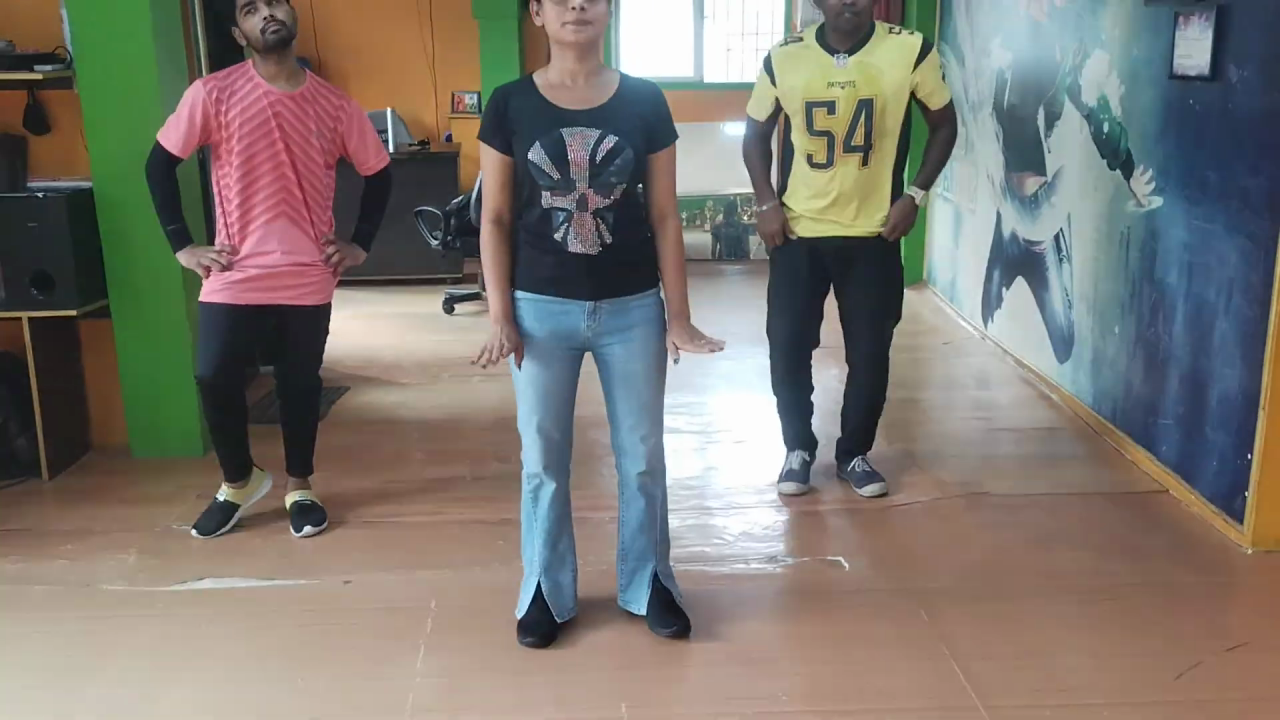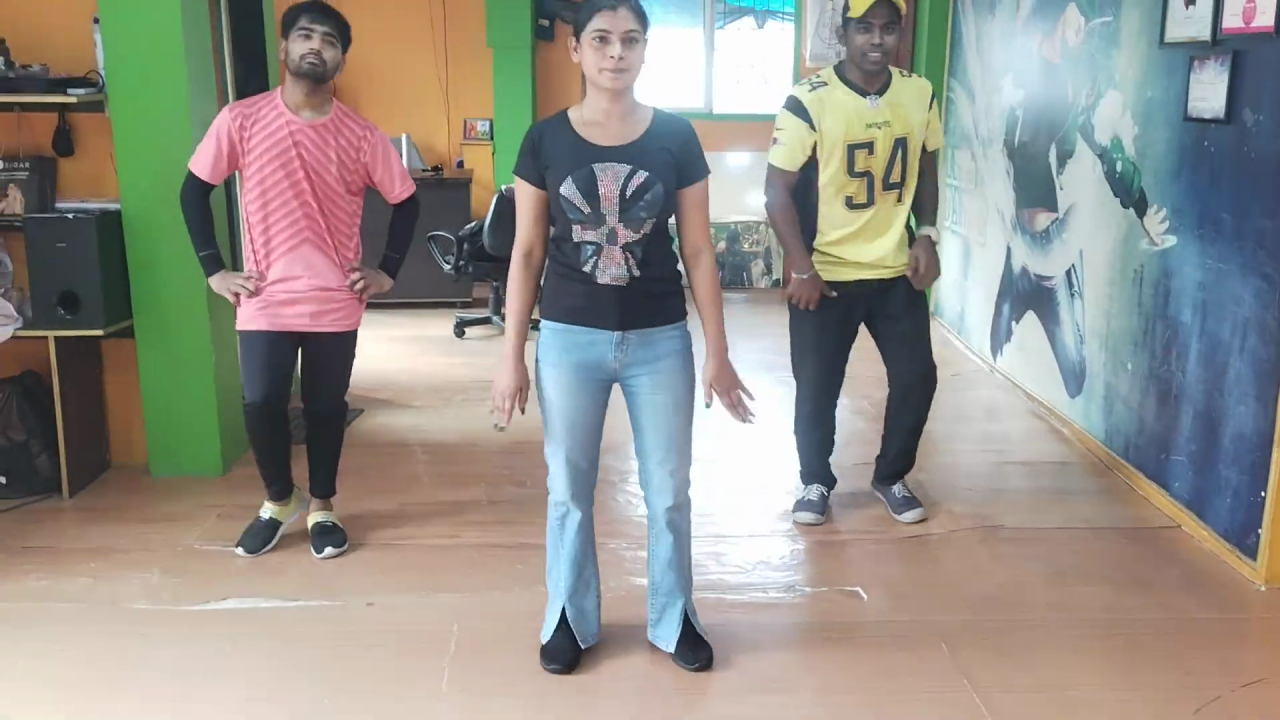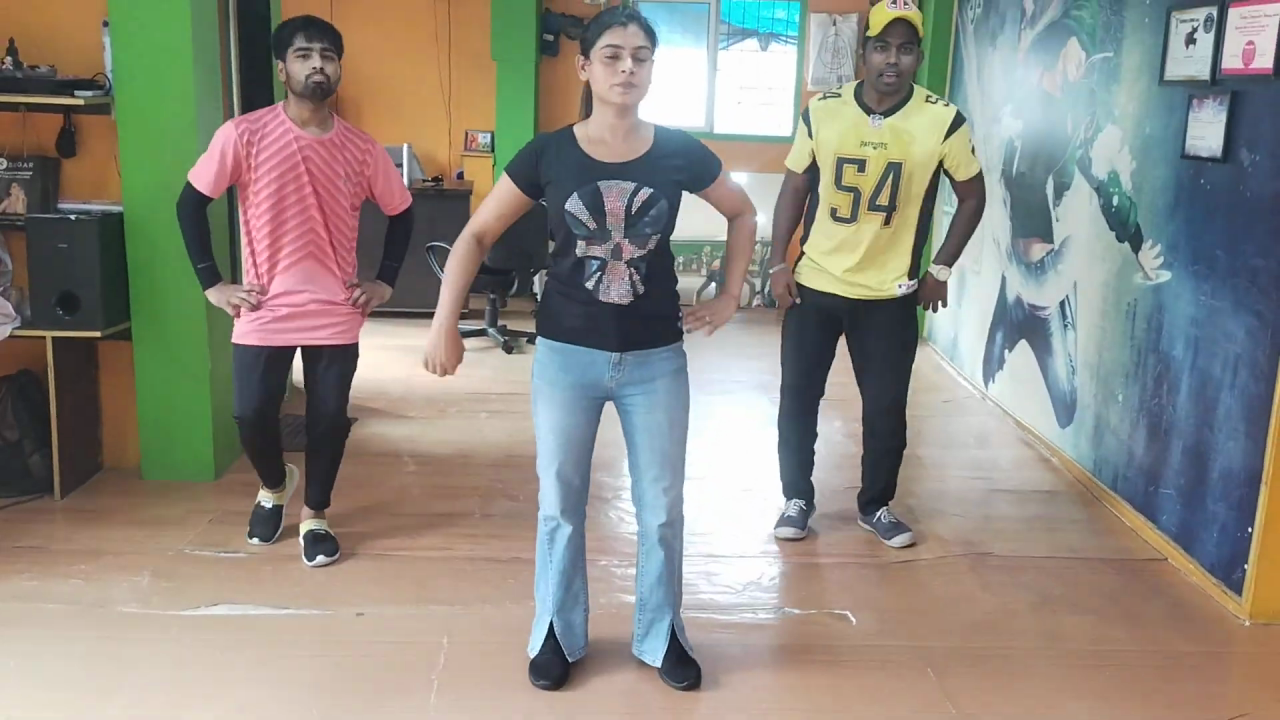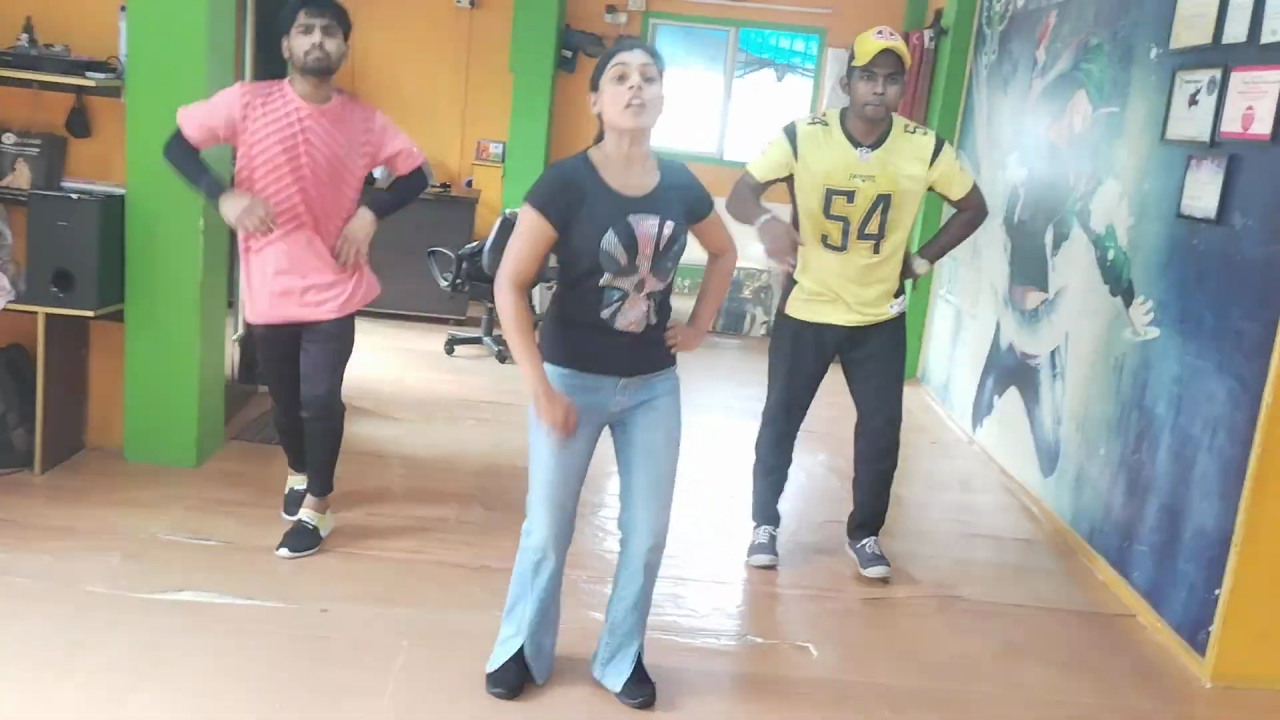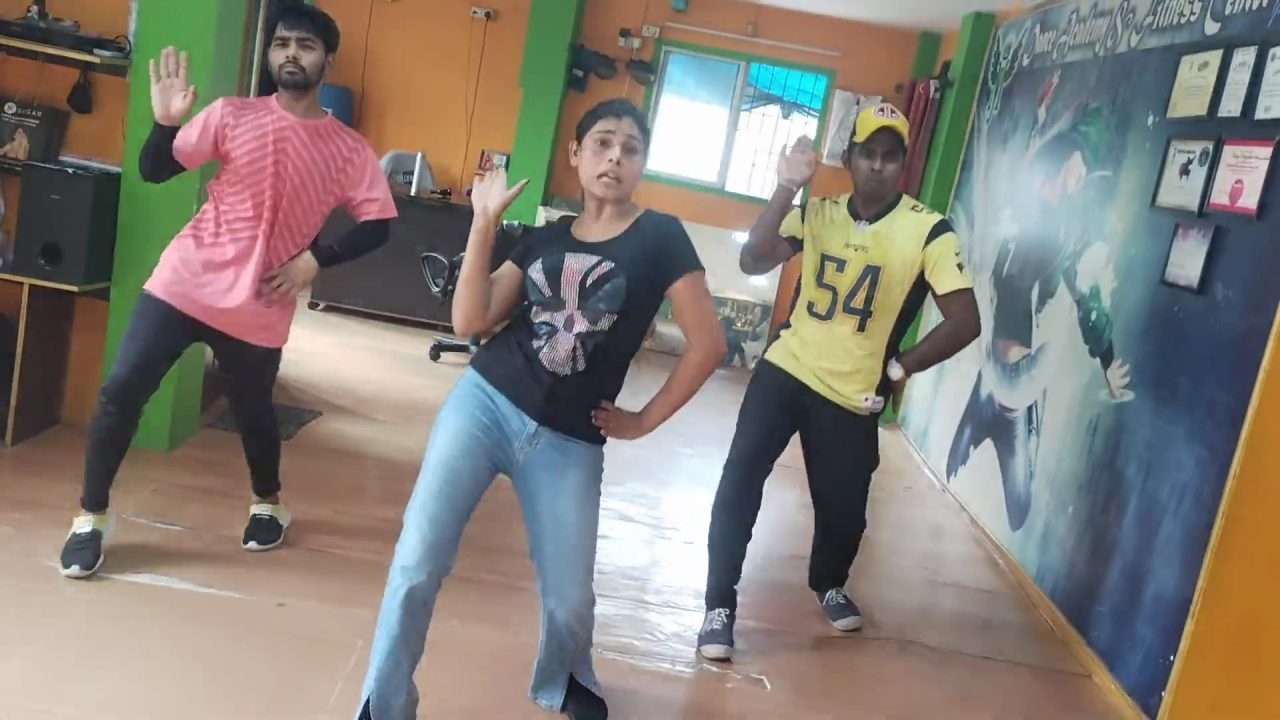
dt=0.5s
person 1, frame 1
left shoulder: (645, 102)
right shoulder: (510, 104)
left elbow: (664, 217)
right elbow: (496, 219)
left wrist: (679, 316)
right wrist: (500, 317)
left hip: (632, 308)
right hip: (542, 308)
left knee: (641, 453)
right knee: (543, 458)
left ankle: (649, 583)
right ankle: (545, 591)
person 1, frame 2
left shoulder: (675, 137)
right shoulder: (545, 140)
left elbow: (699, 250)
right elbow: (528, 252)
left wrist: (718, 355)
right wrist: (512, 356)
left hip: (659, 340)
right hip: (569, 338)
left knee: (668, 489)
right knee: (569, 488)
left ankle: (673, 617)
right ankle: (569, 618)
person 1, frame 3
left shoulder: (679, 152)
right shoulder: (546, 153)
left elbow: (744, 214)
right elbow: (475, 237)
left wrist: (728, 295)
right wrist: (443, 322)
left hip: (656, 359)
right hip: (566, 355)
left knee: (661, 506)
right knee: (561, 503)
left ankle: (661, 635)
right ankle: (558, 634)
person 1, frame 4
left shoulder: (679, 184)
right shoulder: (568, 181)
left elbow: (723, 251)
right elbow: (510, 283)
left wrist: (698, 325)
right wrist: (540, 387)
left hip: (653, 385)
right hip: (574, 380)
left knee: (647, 534)
right knee: (548, 532)
left ankle: (621, 658)
right ankle: (522, 647)
person 1, frame 5
left shoulder: (661, 238)
right shoulder: (542, 238)
left elbow: (708, 344)
right elbow: (469, 322)
left wrist: (643, 420)
right wrist: (484, 224)
left hip: (567, 442)
right hip: (483, 405)
left knee: (569, 601)
right knee: (416, 561)
person 2, frame 1
left shoulder: (335, 105)
right shoulder: (212, 94)
left elbow: (378, 173)
right elbow: (160, 164)
left wrist: (360, 244)
right wrist: (182, 245)
left hip: (308, 273)
right hip: (236, 270)
left knee: (300, 380)
right knee: (215, 375)
left ankle: (299, 486)
right ankle: (239, 481)
person 2, frame 2
left shoulder: (360, 134)
right shoulder: (240, 120)
left elbow: (405, 200)
right elbow: (194, 190)
left wrist: (386, 271)
right wrist: (214, 270)
left hip: (335, 298)
right hip: (267, 294)
left knee: (326, 405)
right knee: (263, 402)
left ankle: (320, 507)
right ankle: (277, 500)
person 2, frame 3
left shoulder: (362, 149)
right shoulder: (243, 135)
left elbow: (401, 213)
right elbow: (190, 203)
left wrist: (384, 281)
right wrist: (212, 283)
left hip: (335, 311)
right hip: (265, 309)
left knee: (328, 415)
right knee: (252, 414)
left ankle: (315, 514)
right ankle: (274, 488)
person 2, frame 4
left shoulder: (363, 121)
right shoulder: (247, 103)
left elbow: (416, 172)
right elbow: (178, 144)
left wrist: (371, 211)
right wrist: (223, 196)
left hip: (331, 287)
right hip: (267, 284)
left knee: (320, 396)
right knee: (283, 393)
left ankle: (317, 507)
right ankle: (300, 472)
person 2, frame 5
left shoulder: (349, 147)
right shoulder: (231, 116)
left elbow: (379, 223)
right elbow: (154, 169)
left wrist: (316, 257)
right wrist: (165, 119)
left hip: (258, 302)
right hip: (189, 280)
left knee: (254, 411)
right knee: (123, 387)
left ankle: (266, 504)
right ankle: (91, 515)
person 3, frame 1
left shoulder: (911, 50)
right shoulder: (783, 59)
left elbow: (945, 127)
right elbow: (756, 135)
left wrist: (914, 194)
right wrist: (765, 205)
left hip: (873, 236)
right hip: (798, 233)
left knee: (870, 351)
right knee: (787, 344)
left ankle: (854, 453)
right ankle: (799, 448)
person 3, frame 2
left shoulder: (920, 94)
right shoulder: (808, 101)
right elbow: (778, 190)
left wrist: (926, 236)
right wrist: (801, 269)
left hip: (897, 270)
right hip: (826, 274)
left knee: (917, 377)
right knee: (817, 387)
left ankle: (891, 477)
right ankle: (816, 481)
person 3, frame 3
left shoulder: (943, 120)
right shoulder: (820, 110)
left elbow: (973, 197)
right elbow: (794, 188)
left wrist: (941, 269)
right wrist: (779, 262)
left hip: (889, 295)
right hip: (814, 285)
left knee: (886, 406)
right knee: (797, 397)
left ankle: (876, 505)
right ankle: (797, 497)
person 3, frame 4
left shoulder: (925, 148)
right shoulder: (803, 136)
left elbow: (973, 208)
right elbow: (739, 193)
left wrist: (921, 259)
right wrist: (769, 223)
left hip: (879, 318)
right hip: (806, 313)
left knee: (881, 429)
right knee: (780, 421)
left ankle: (864, 533)
right ankle: (766, 523)
person 3, frame 5
left shoulder: (930, 231)
right shoulder: (816, 213)
left elbow: (964, 322)
right elbow: (754, 262)
left wrist: (895, 370)
right wrist: (784, 190)
left hip: (853, 398)
right hip: (786, 372)
left knee: (842, 511)
right knee: (741, 478)
left ankle: (829, 587)
right ankle: (720, 605)
person 4, frame 1
left shoulder: (1070, 48)
right shoulder: (1011, 44)
left elbow: (1100, 116)
left wrist: (1130, 175)
left hip: (1047, 209)
right hip: (1010, 204)
left knee: (1061, 330)
right knee: (991, 313)
person 4, frame 2
left shoulder: (1087, 81)
right shoulder: (1024, 77)
left elbow: (1113, 153)
left wrist: (1144, 213)
left hip: (1059, 243)
right hip: (1023, 238)
left knee: (1071, 364)
right knee: (1000, 349)
person 4, frame 3
left shoulder: (1087, 115)
right shoulder: (1025, 107)
left elbow: (1109, 187)
left wrist: (1138, 248)
left hip: (1054, 274)
right hip: (1017, 267)
left knee: (1062, 394)
right knee: (989, 377)
person 4, frame 4
left shoulder: (1089, 168)
right shoulder: (1033, 149)
left elbow: (1108, 245)
left wrist: (1130, 304)
left hip: (1045, 318)
right hip: (1014, 310)
left knee: (1046, 432)
right knee: (980, 415)
person 4, frame 5
left shoulder: (1081, 233)
right shoulder: (1025, 212)
left elbow: (1092, 306)
left wrist: (1108, 364)
left hip: (1027, 373)
right hip: (994, 362)
left knee: (1017, 482)
right knee: (957, 460)
